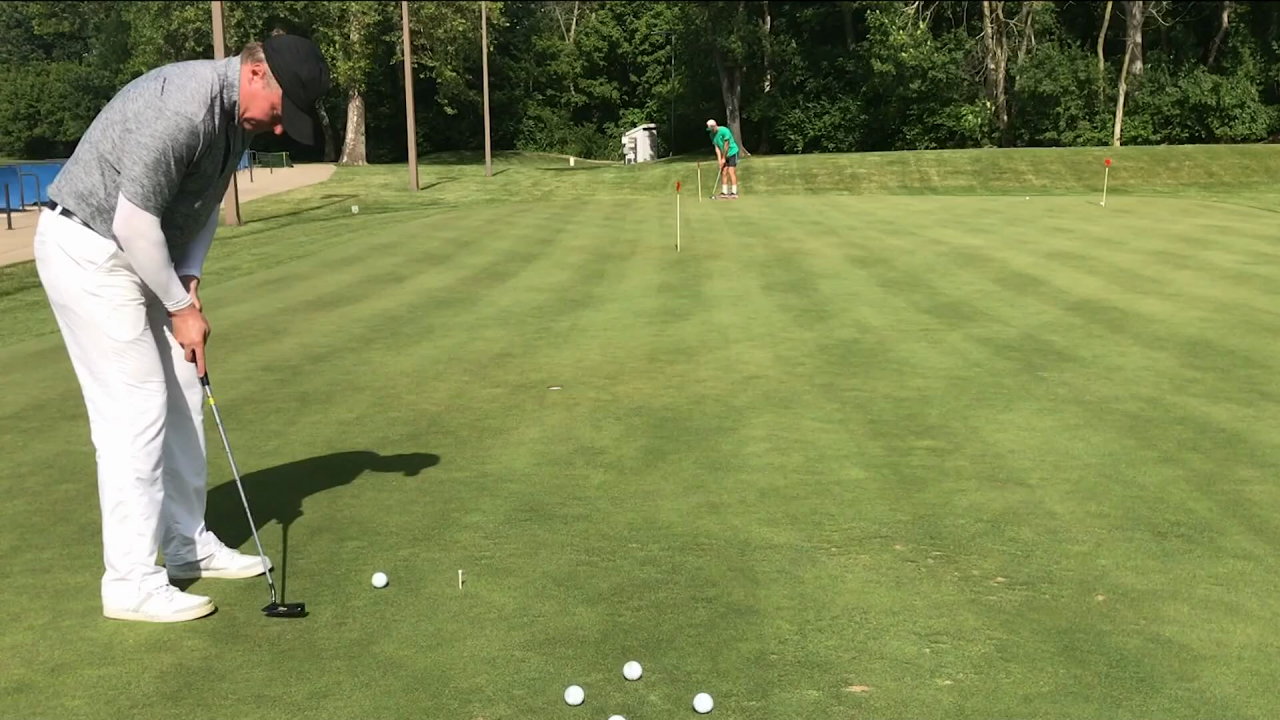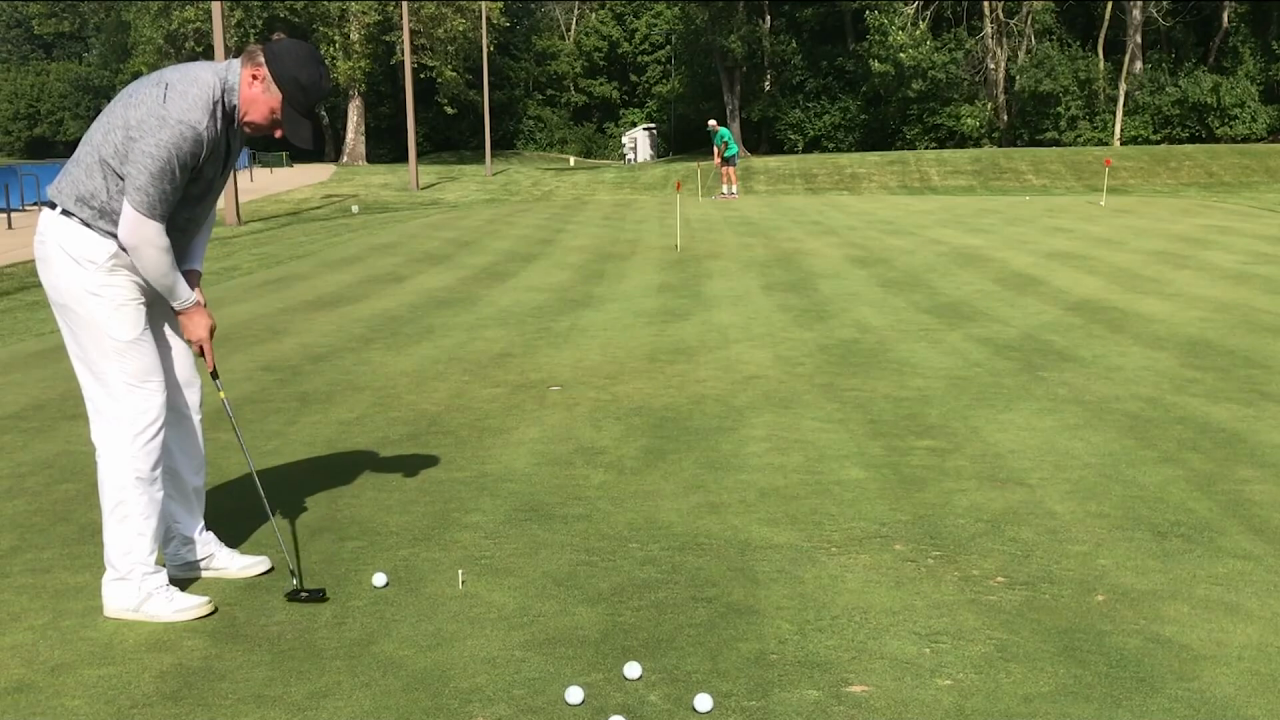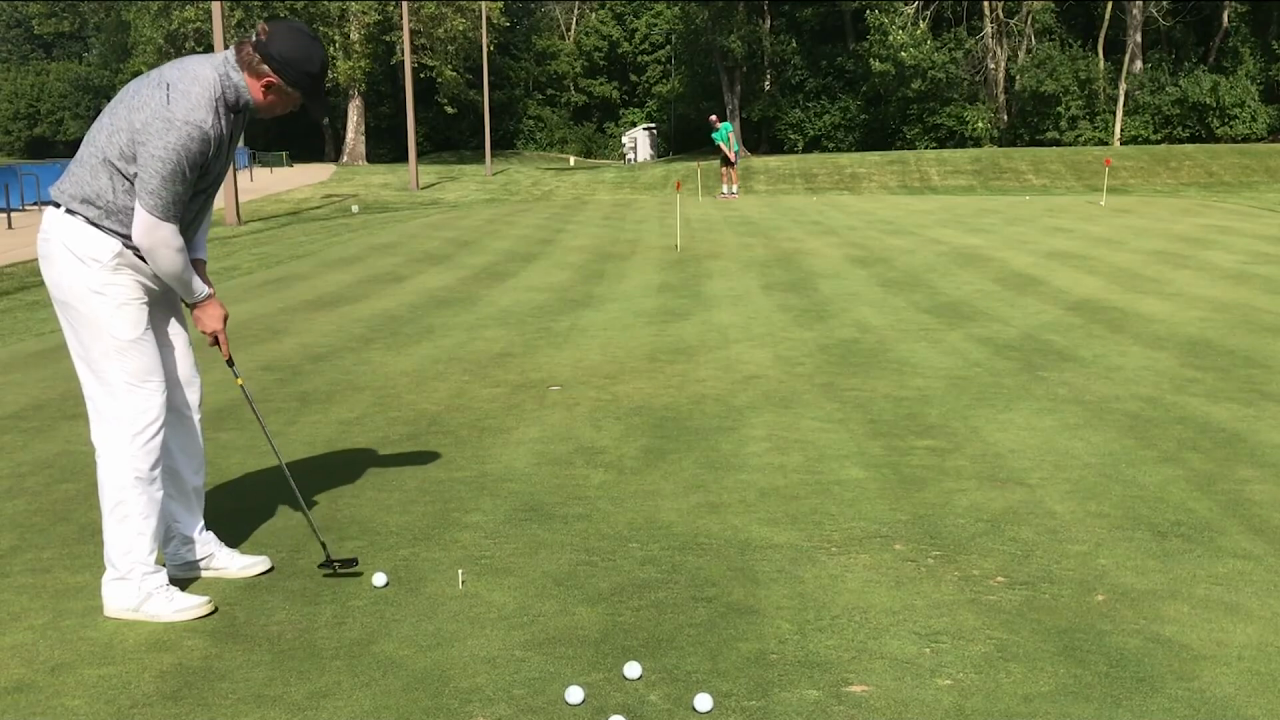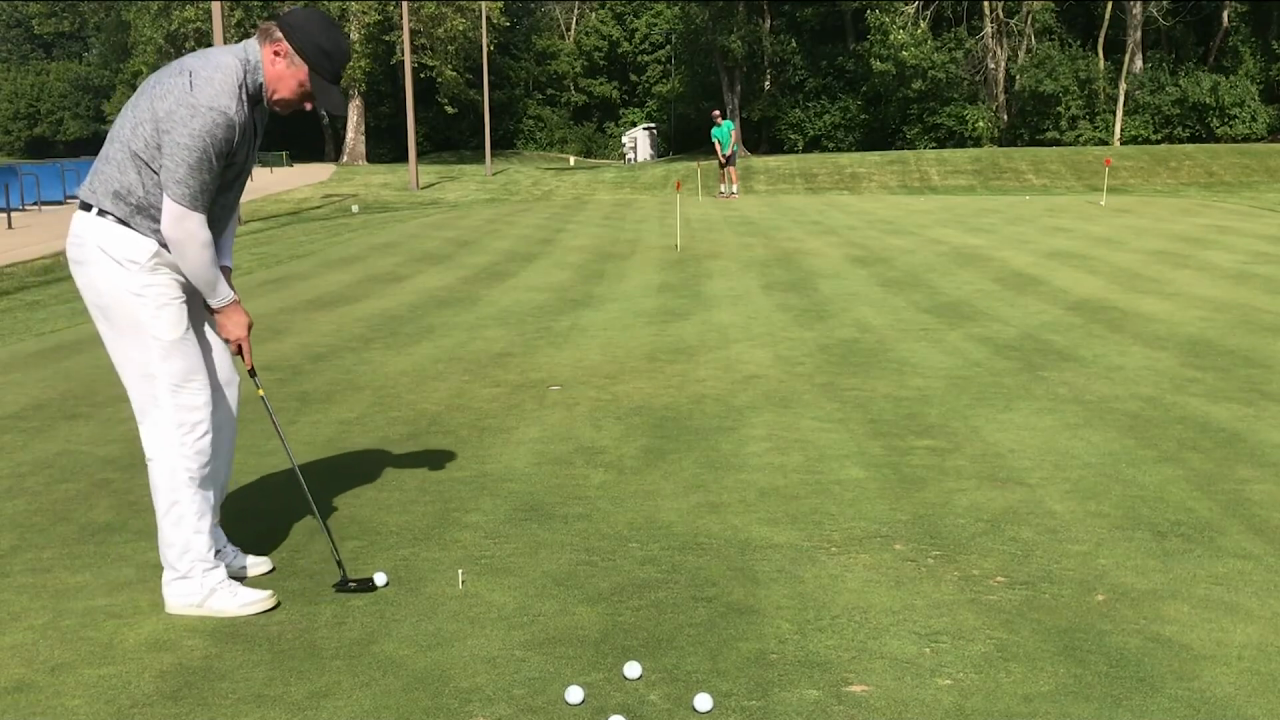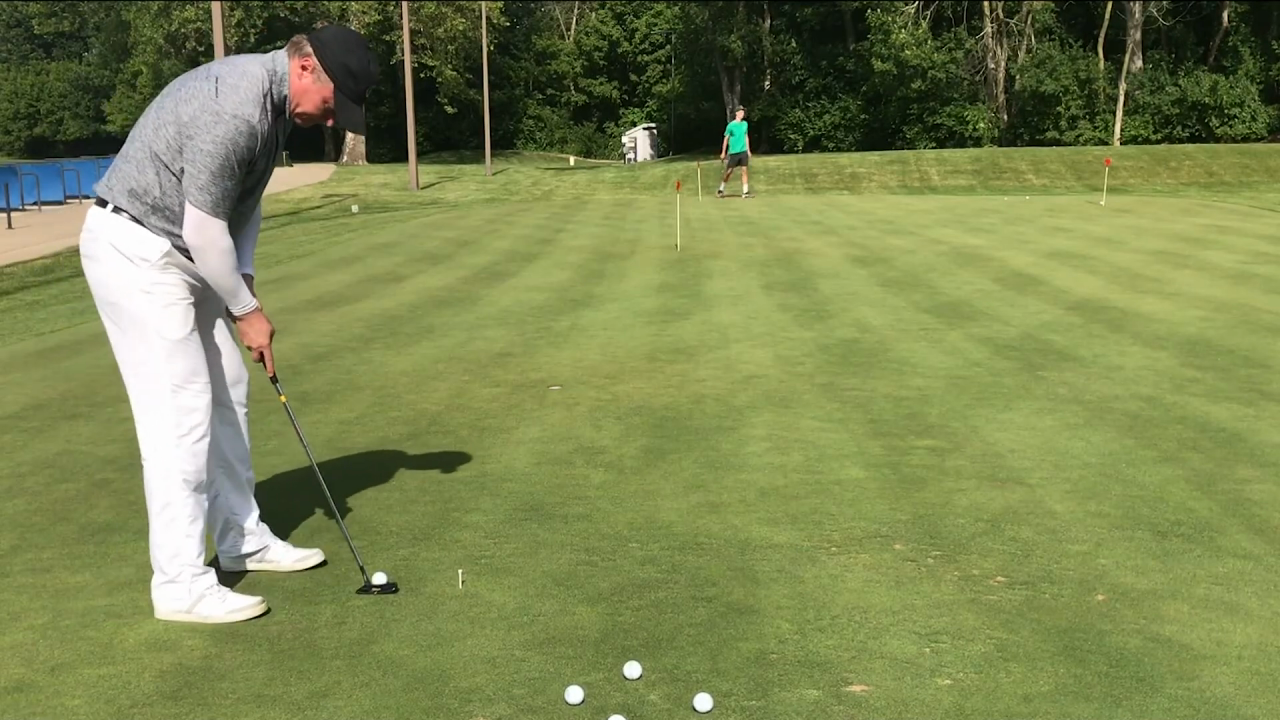
dt=1s
person 1, frame 1
left shoulder: (236, 112)
right shoulder: (180, 106)
left elbow: (202, 204)
right elbow: (134, 222)
left wrist: (188, 280)
right wrist: (180, 308)
left hip: (139, 254)
right hip: (88, 250)
left knee: (181, 399)
right knee: (135, 407)
left ankle: (188, 545)
right ankle: (131, 583)
person 1, frame 2
left shoulder: (230, 109)
right shoulder: (183, 113)
right elbow: (137, 227)
left wrist: (190, 278)
right wrist: (184, 306)
left hip: (135, 255)
right hip: (87, 250)
left knee: (179, 398)
right knee: (135, 408)
left ankle: (188, 546)
right ankle: (131, 583)
person 1, frame 3
left shoulder: (225, 89)
right shoulder: (187, 116)
right elbow: (153, 232)
left wrist: (199, 266)
right wrist: (200, 297)
left hip: (134, 251)
right hip: (93, 251)
left knee: (179, 397)
right knee: (135, 408)
left ankle: (188, 545)
right ankle: (132, 583)
person 1, frame 4
left shoulder: (245, 87)
right shoulder: (210, 102)
right elbow: (182, 223)
left wrist: (223, 277)
right wrist: (224, 302)
left hip: (156, 249)
right hip: (123, 250)
left knee: (217, 392)
right knee: (179, 409)
left ankle: (201, 542)
right ankle: (191, 578)
person 1, frame 5
left shoulder: (272, 101)
right shoulder: (234, 108)
left elbow: (241, 204)
right elbow: (204, 229)
left wrist: (245, 283)
right wrist: (246, 309)
left hip: (175, 251)
right hip: (134, 248)
left knee: (225, 392)
right knee: (178, 410)
left ankle: (242, 538)
right ankle: (180, 584)
